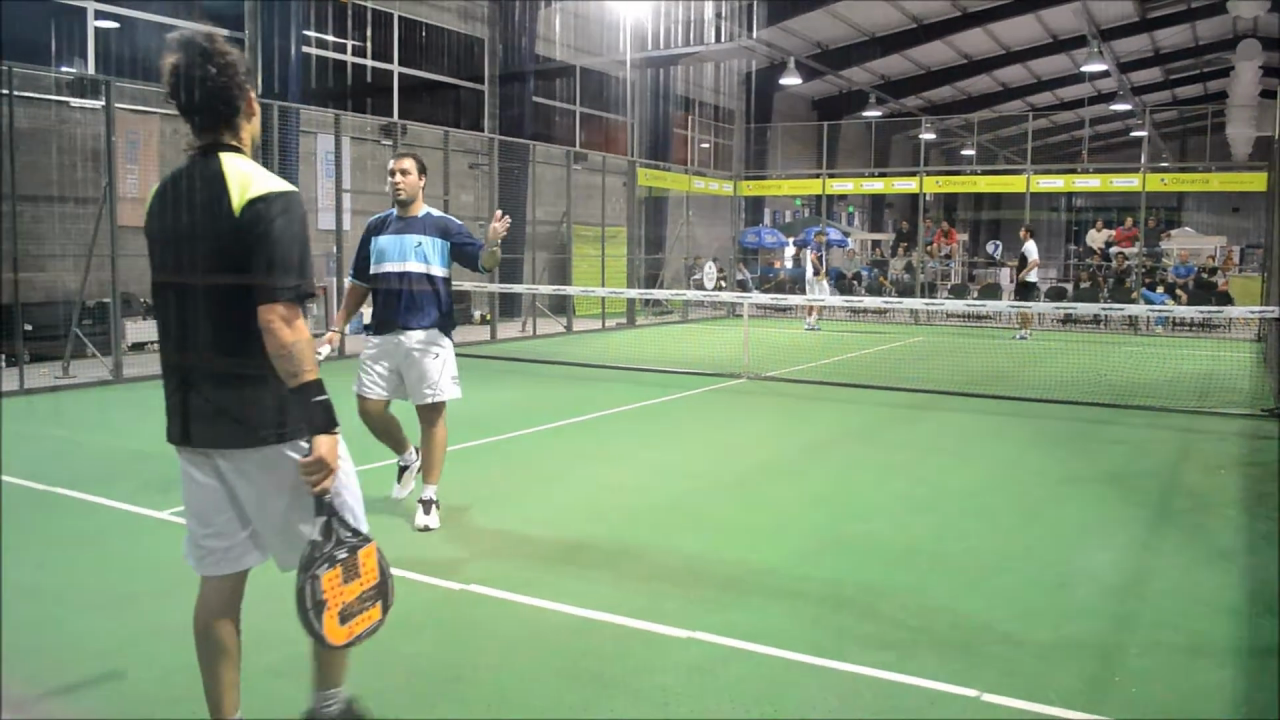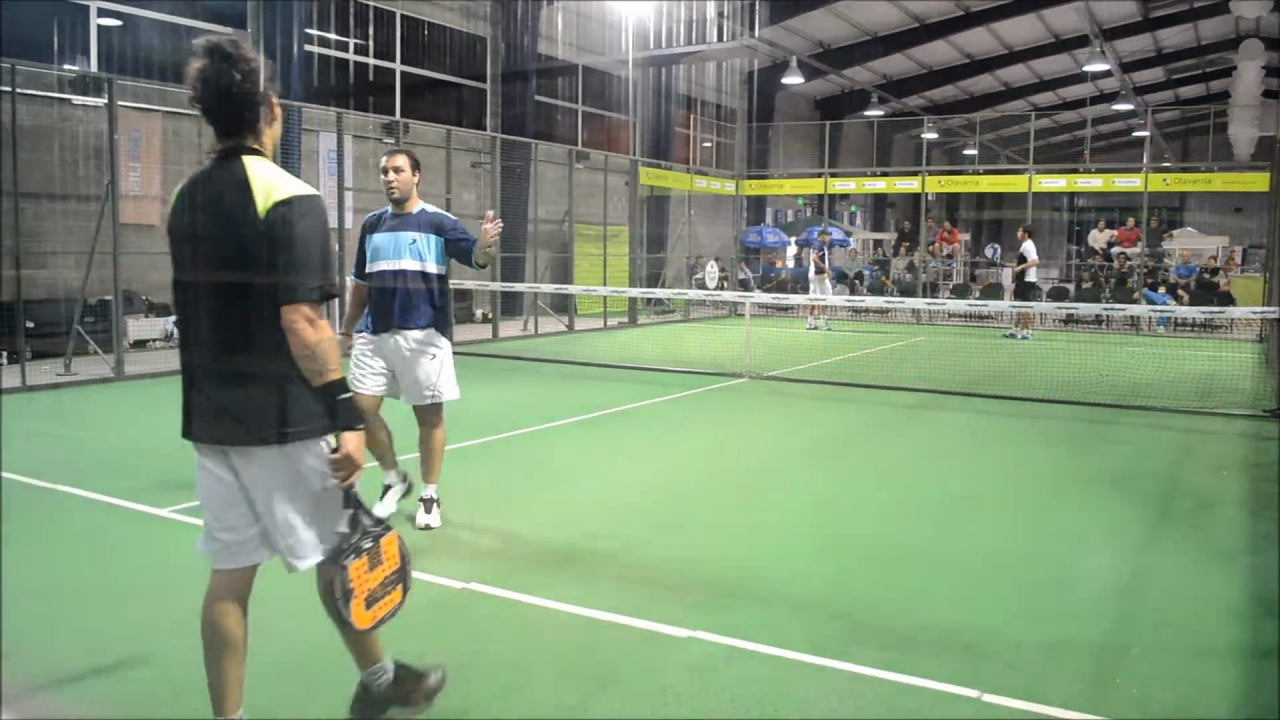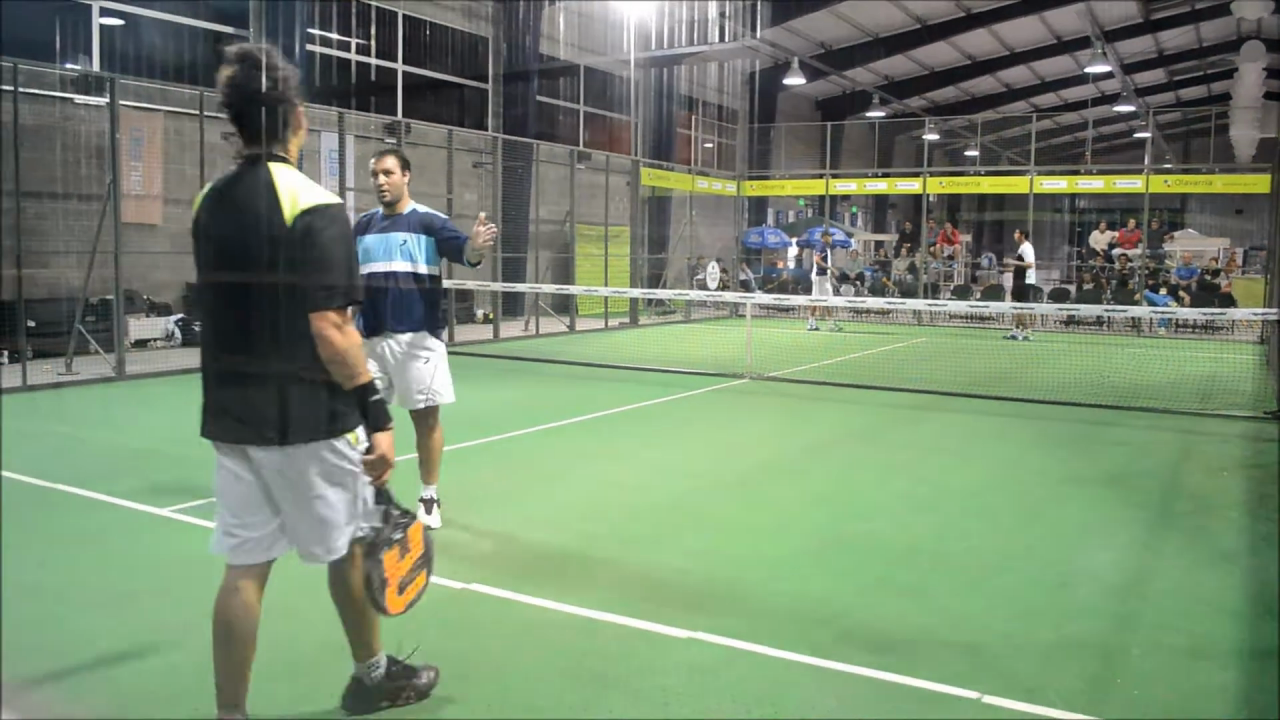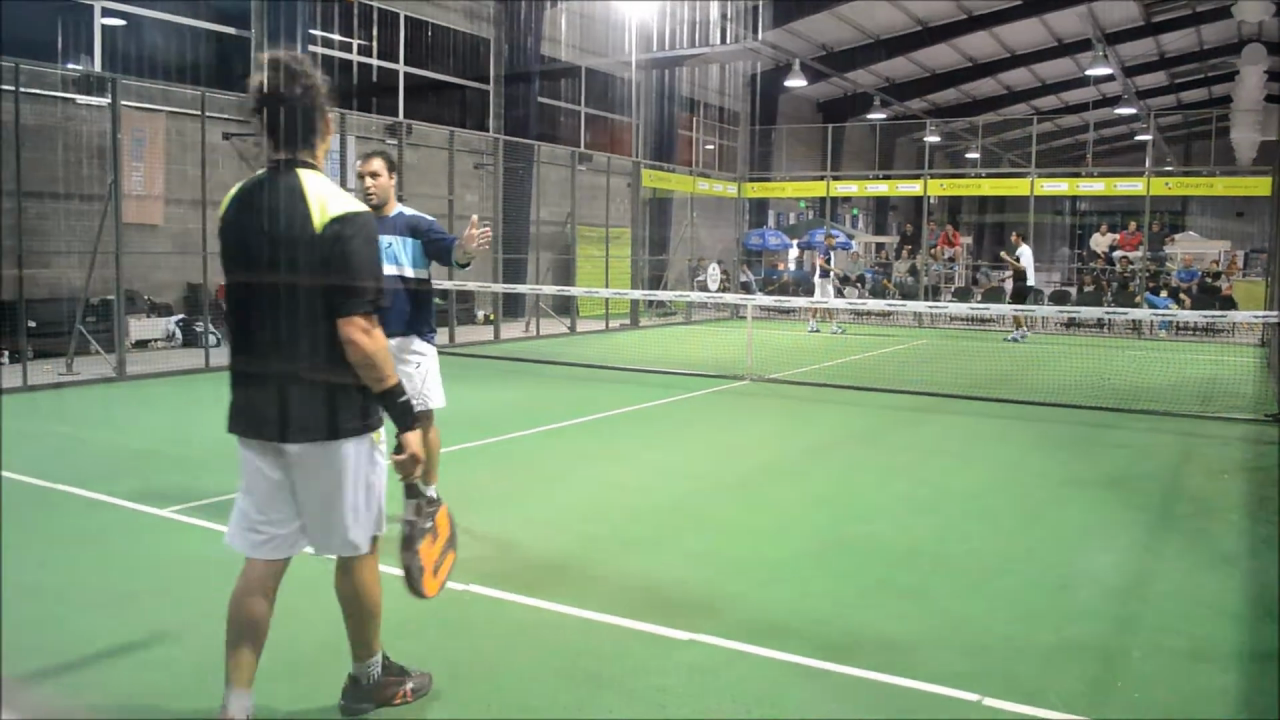
dt=0.1s
person 1, frame 1
left shoulder: (163, 197)
right shoulder: (267, 195)
right elbow: (279, 319)
right wrist: (322, 421)
left hip: (194, 421)
right hip: (270, 421)
left knee: (222, 576)
person 1, frame 2
left shoulder: (185, 200)
right shoulder: (289, 198)
right elbow: (301, 321)
right wrist: (345, 419)
left hip: (212, 421)
right hip: (287, 419)
left knee: (230, 573)
right knee: (336, 554)
person 1, frame 3
left shoulder: (208, 204)
right shoulder: (314, 206)
right elbow: (330, 328)
right wrist: (377, 420)
left hip: (233, 417)
right hip: (310, 418)
left knee: (244, 567)
right knee: (343, 549)
person 1, frame 4
left shoulder: (235, 205)
right shoulder: (342, 213)
right elbow: (357, 331)
right wrist: (406, 419)
left hip: (258, 413)
right hip: (333, 417)
left knee: (263, 559)
right knee: (357, 548)
person 2, frame 1
left shoulder: (444, 226)
right shoulder: (374, 227)
left elbow: (483, 262)
right elbow: (358, 285)
left wrist: (491, 244)
right wrist: (338, 328)
left hip: (426, 336)
right hip: (380, 337)
left knee: (431, 414)
right knee: (370, 410)
left ankle: (428, 498)
right ankle: (409, 458)
person 2, frame 2
left shoulder: (439, 222)
right shoulder: (372, 225)
left elbow: (477, 258)
right elbow: (361, 283)
left wrist: (484, 243)
right wrist: (346, 329)
left hip: (423, 336)
right hip: (374, 336)
left knee: (429, 415)
right knee: (362, 408)
left ankle: (429, 496)
right ankle: (393, 478)
person 2, frame 3
left shoulder: (431, 223)
right shoulder: (362, 226)
left elbow: (464, 250)
left wrist: (477, 245)
left hip: (418, 338)
right hip: (371, 339)
left knee: (425, 418)
left ankle: (429, 497)
person 2, frame 4
left shoulder: (418, 225)
left elbow: (454, 254)
left wrist: (467, 246)
left hip: (410, 342)
left knee: (420, 421)
left ankle: (429, 494)
